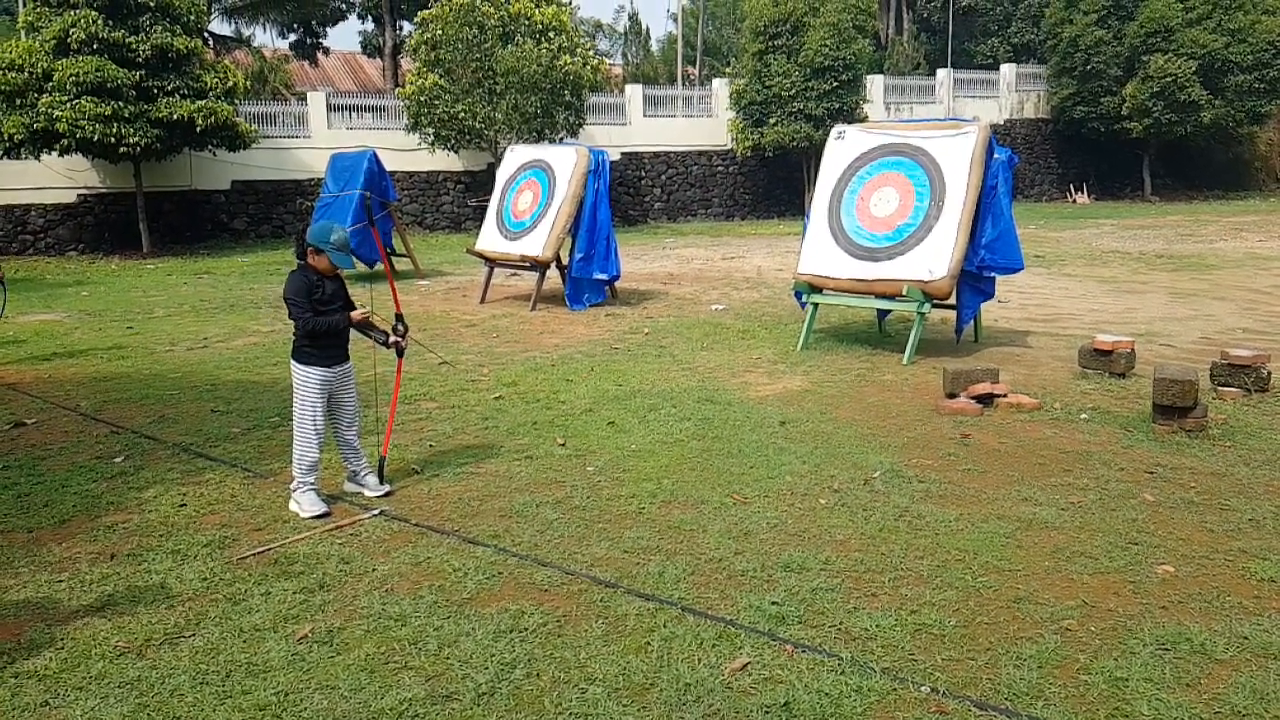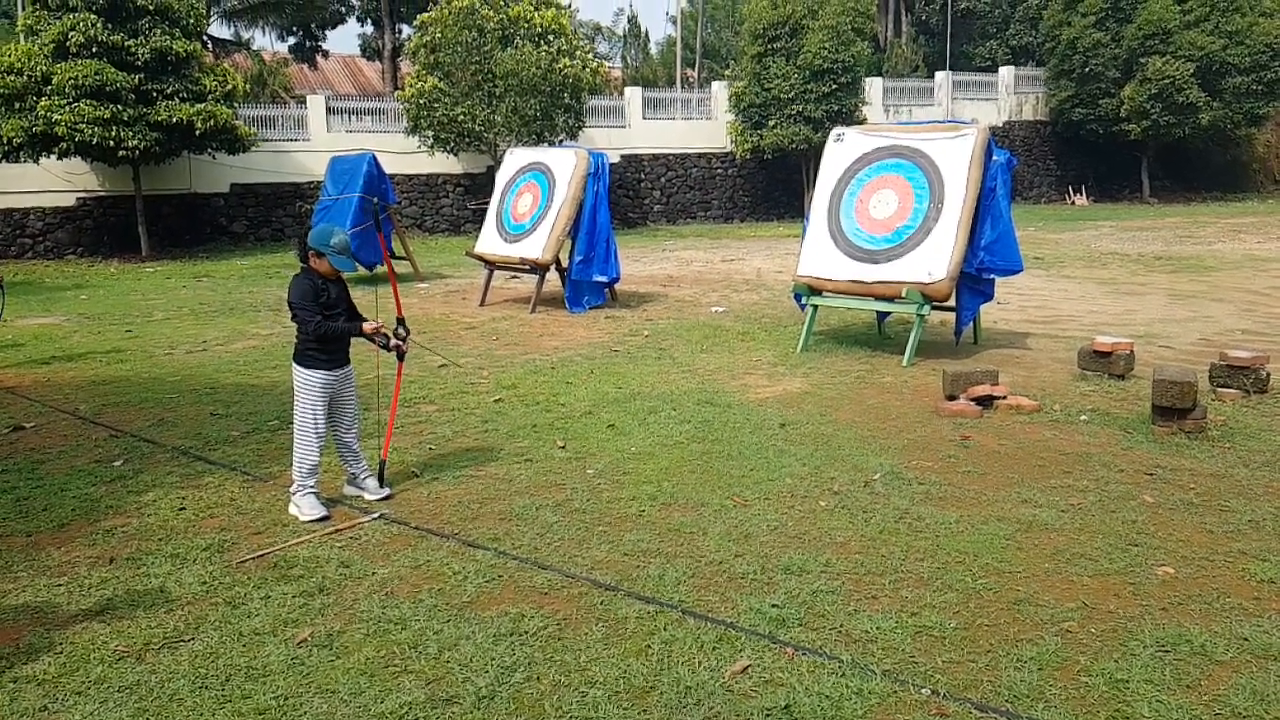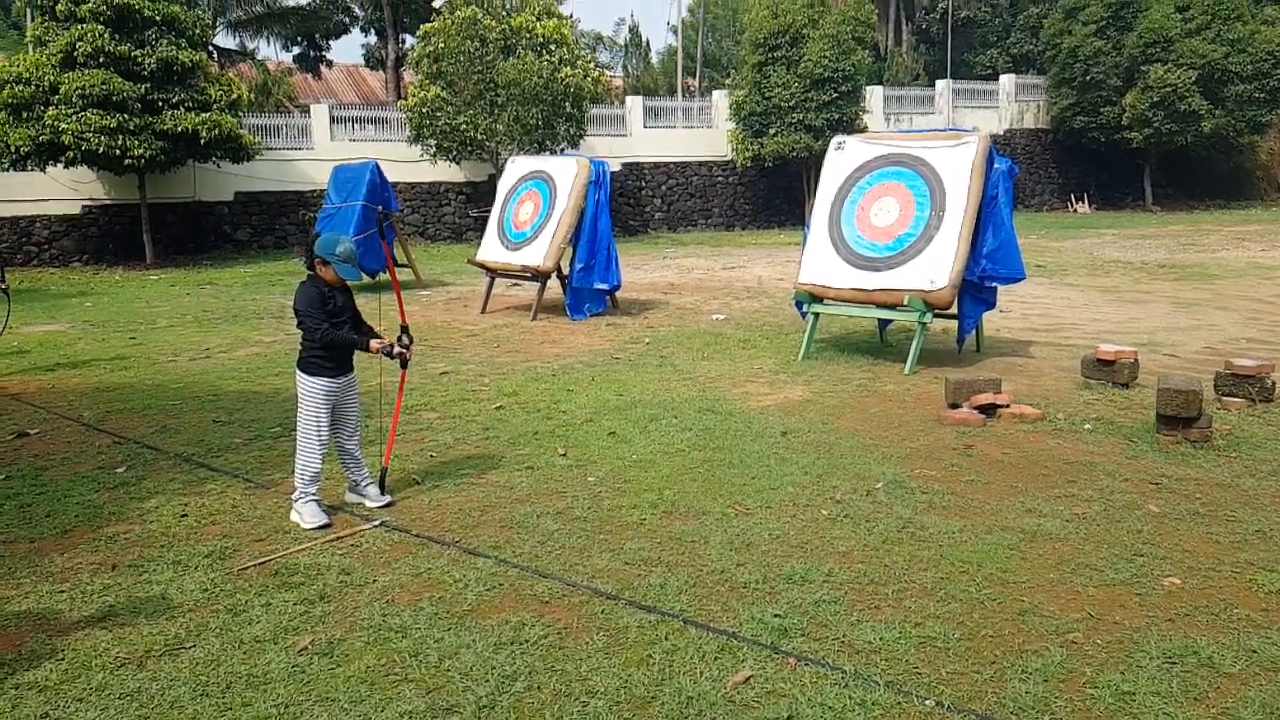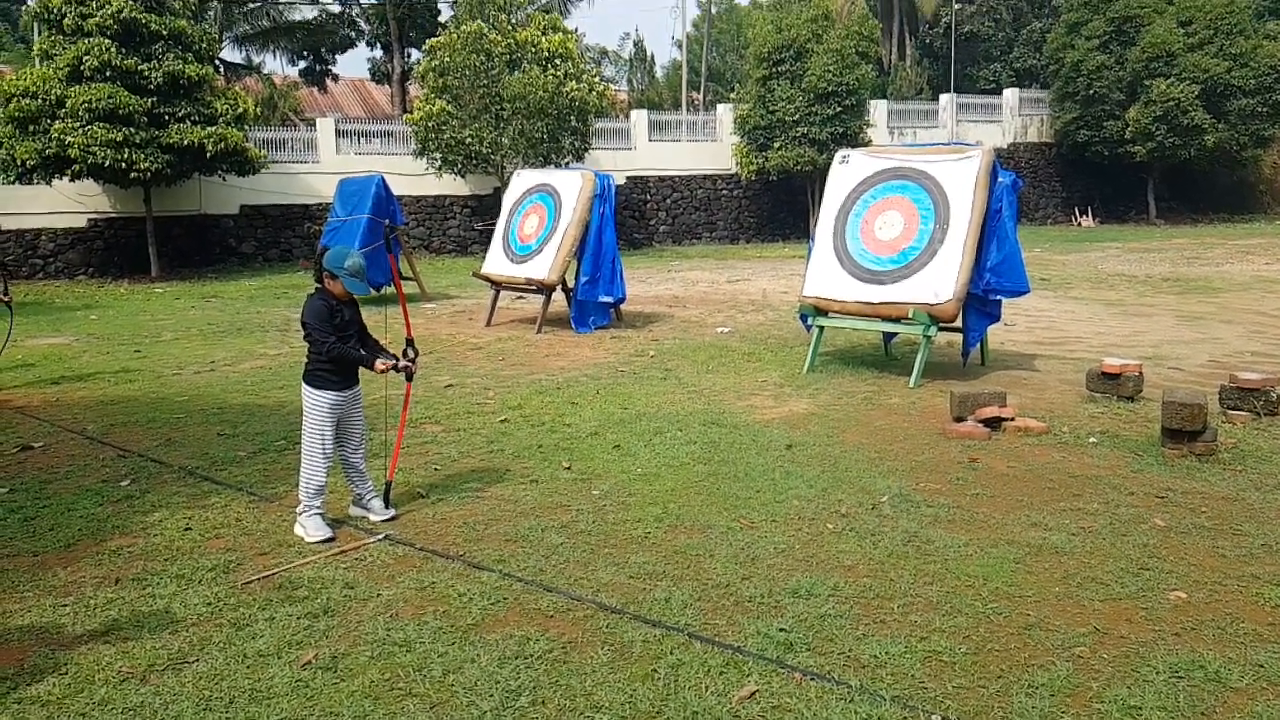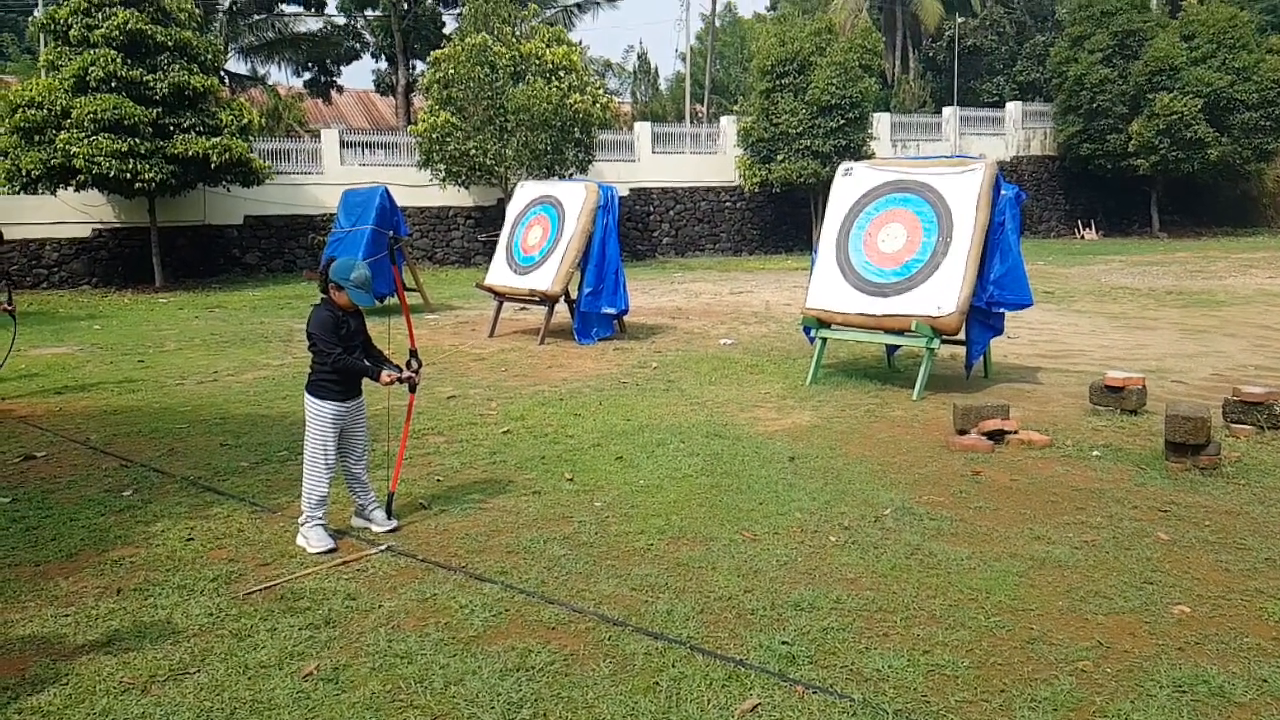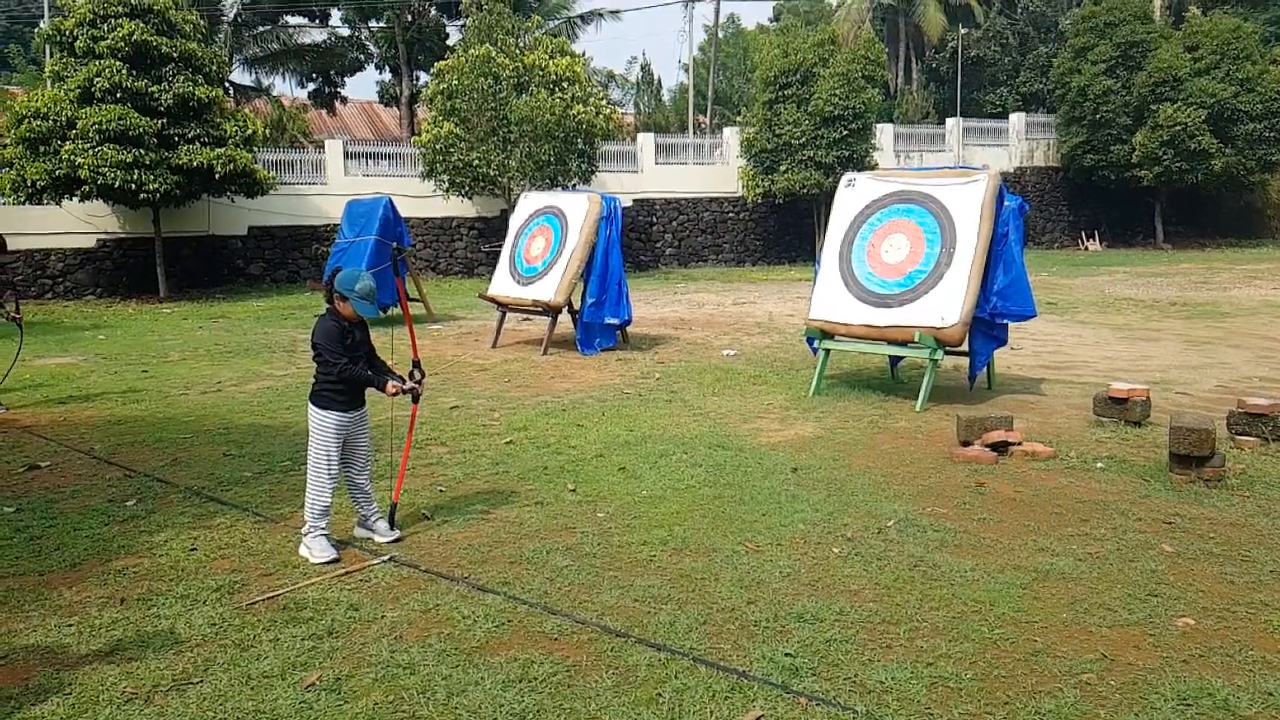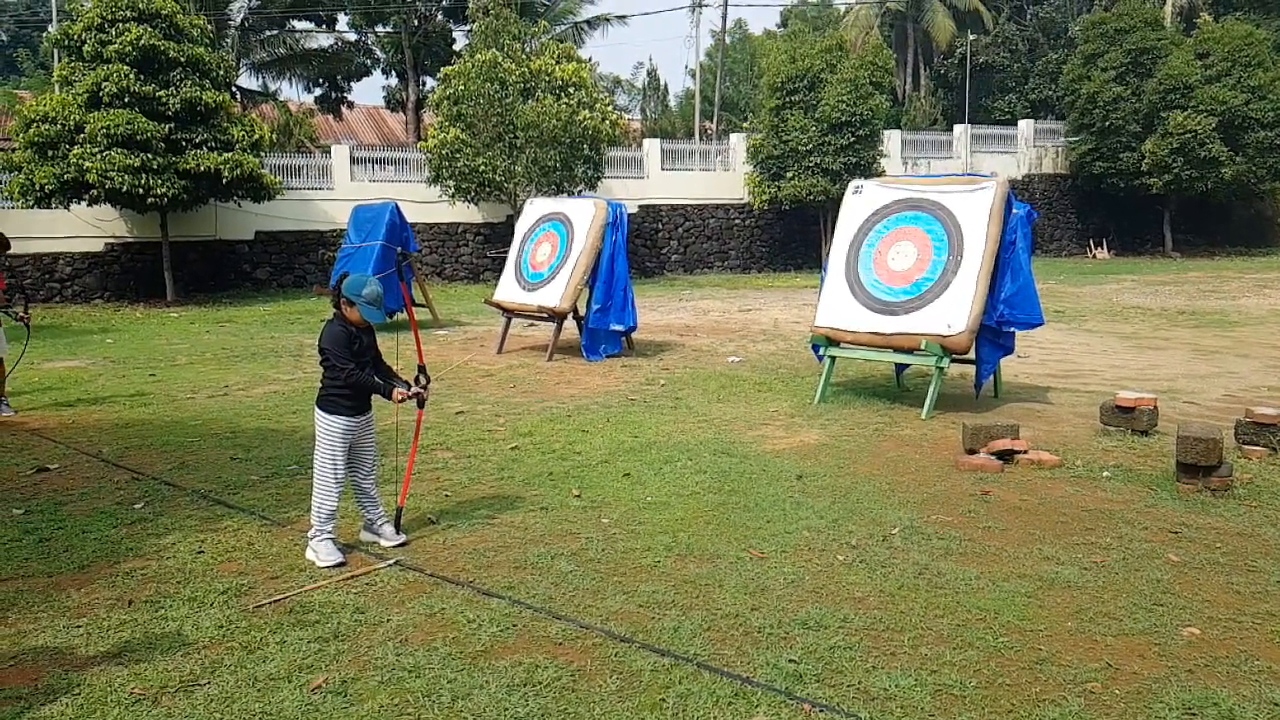
dt=0.2s
person 1, frame 1
left shoulder: (335, 279)
right shoulder: (299, 282)
left elbow: (352, 313)
right elbow: (305, 324)
left wrist: (384, 337)
right wrist: (345, 319)
left hip: (341, 365)
right hip: (311, 368)
left knee: (348, 425)
right knee: (310, 430)
left ankle: (358, 475)
right ankle: (302, 490)
person 1, frame 2
left shoulder: (337, 283)
right shoulder: (302, 286)
left elbow: (353, 316)
right elbow: (316, 328)
left wrist: (385, 340)
right wrist: (358, 330)
left hip: (342, 368)
right hip: (312, 371)
left knee: (348, 428)
right knee: (311, 433)
left ankle: (358, 478)
right ankle: (302, 494)
person 1, frame 3
left shoulder: (343, 290)
right shoulder: (309, 293)
left elbow: (358, 324)
right elbow: (323, 335)
left wrist: (389, 349)
right wrist: (365, 344)
left hip: (345, 375)
right hip: (316, 378)
left knee: (350, 435)
right knee: (313, 440)
left ankle: (360, 485)
right ankle: (304, 501)
person 1, frame 4
left shoulder: (349, 304)
right shoulder: (317, 307)
left elbow: (364, 338)
right elbow: (331, 348)
left wrist: (394, 361)
right wrist: (371, 362)
left hip: (350, 388)
right hip: (322, 391)
left knee: (354, 448)
right knee: (318, 453)
left ankle: (364, 499)
right ankle: (308, 514)
person 1, frame 5
left shoulder: (354, 314)
right shoulder: (322, 318)
left elbow: (368, 349)
right elbow: (337, 359)
left wrist: (397, 371)
right wrist: (377, 374)
left hip: (353, 399)
right hip: (325, 402)
left knee: (357, 459)
right knee: (320, 464)
left ankle: (366, 509)
right ankle: (311, 525)
person 1, frame 6
left shoulder: (359, 325)
right shoulder: (327, 328)
left elbow: (372, 360)
right elbow: (342, 369)
left wrist: (400, 382)
right wrist: (382, 384)
left hip: (356, 409)
right hip: (328, 412)
left knee: (360, 470)
right knee: (324, 474)
left ankle: (369, 520)
right ankle: (314, 535)
person 1, frame 7
left shoulder: (365, 330)
right shoulder: (335, 333)
left elbow: (378, 365)
right elbow: (349, 375)
left wrist: (405, 387)
right wrist: (388, 392)
left hip: (362, 414)
right hip: (335, 416)
left knee: (366, 474)
right knee: (330, 479)
left ankle: (375, 524)
right ankle: (320, 539)
